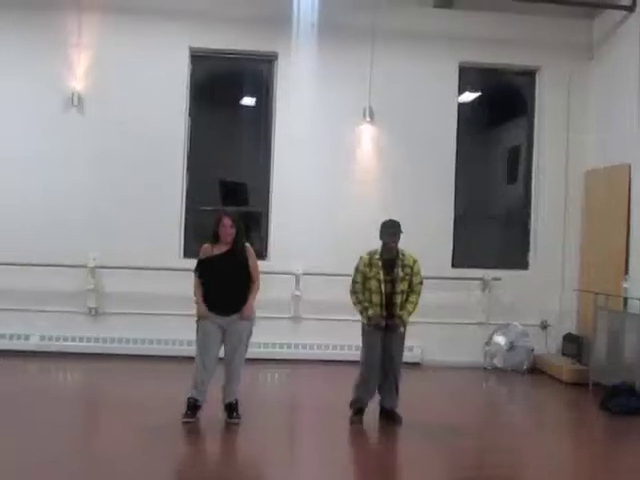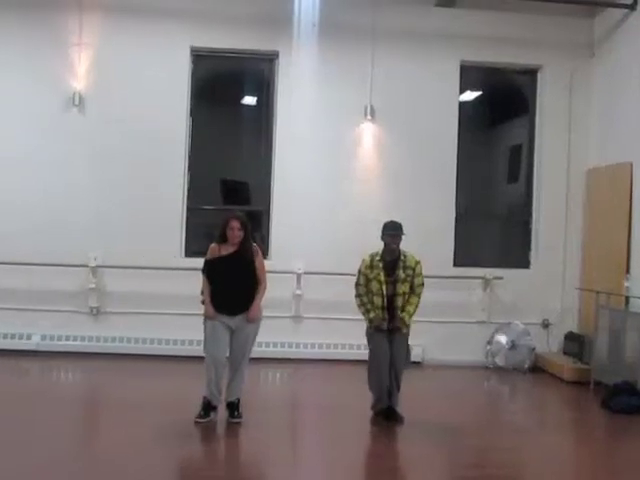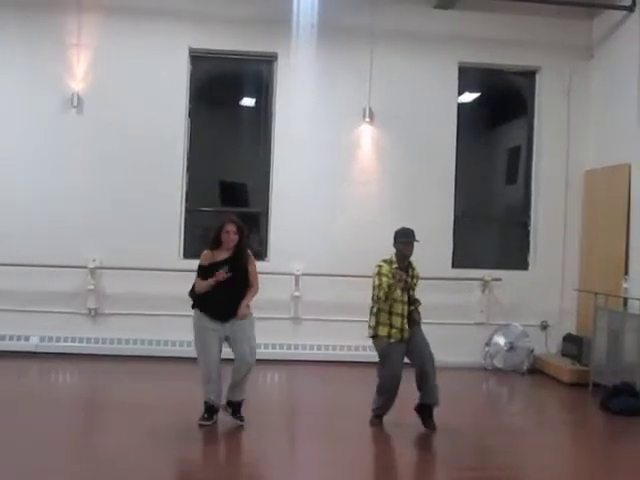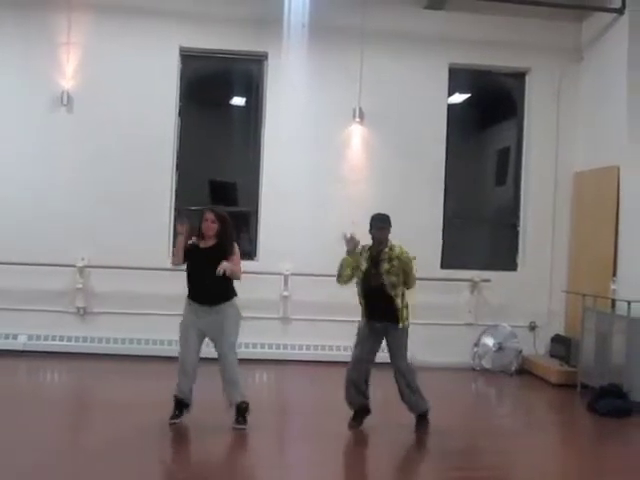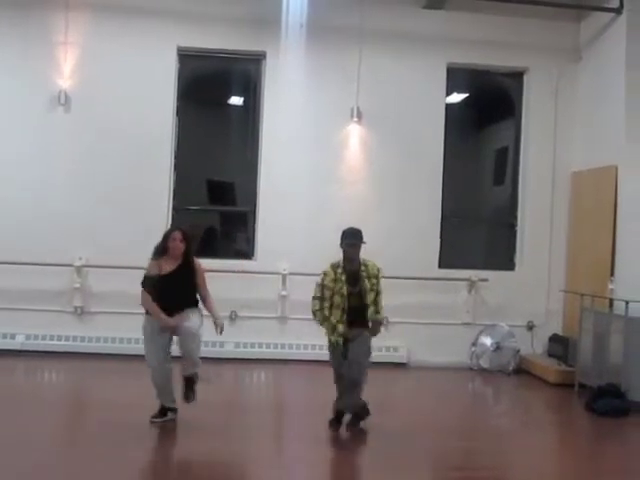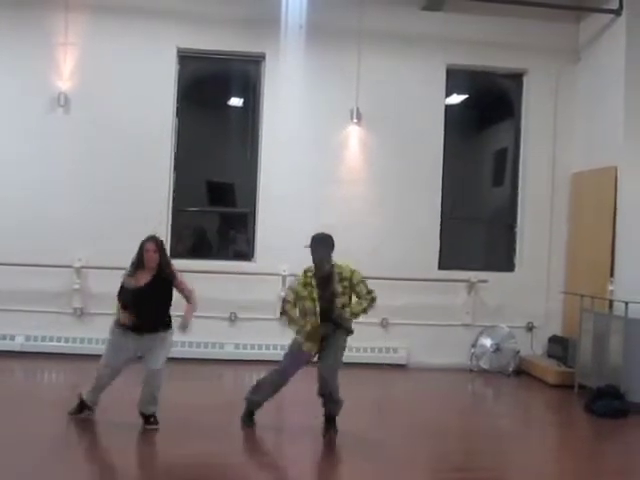
dt=0.5s
person 1, frame 1
left shoulder: (245, 250)
right shoulder: (207, 250)
left elbow: (255, 281)
right elbow: (198, 279)
left wrist: (249, 304)
right wrist: (200, 303)
left hip: (239, 315)
right hip: (211, 314)
left knee: (235, 360)
right knee: (204, 357)
left ankle: (231, 403)
right ankle: (195, 401)
person 1, frame 2
left shoulder: (253, 251)
right shoulder: (214, 250)
left elbow: (262, 282)
right elbow: (206, 279)
left wrist: (256, 306)
right wrist: (207, 304)
left hip: (246, 314)
right hip: (218, 314)
left knee: (239, 360)
right knee: (214, 357)
left ankle: (233, 402)
right ankle: (211, 403)
person 1, frame 3
left shoulder: (246, 256)
right shoulder: (208, 255)
left elbow: (254, 285)
right elbow: (198, 288)
left wrist: (246, 302)
right wrist: (215, 279)
left hip: (237, 317)
right hip: (207, 318)
left knee: (247, 358)
right knee: (209, 364)
left ankle: (234, 400)
right ankle: (212, 406)
person 1, frame 4
left shoulder: (229, 247)
right shoulder: (193, 246)
left elbow: (237, 274)
right elbow: (176, 262)
left wrist: (227, 265)
right wrist: (181, 236)
left hip: (224, 310)
right hip: (194, 309)
left knee: (228, 358)
right knee: (187, 358)
left ankle: (240, 406)
right ankle: (181, 402)
person 1, frame 5
left shoulder: (193, 266)
right shoulder: (155, 265)
left elbow: (203, 293)
right elbow: (145, 300)
left wrist: (215, 317)
right wrist: (166, 319)
left hip: (188, 314)
right hip: (157, 320)
left knee: (191, 331)
right knee: (156, 365)
left ankle: (190, 375)
right ankle: (168, 406)
person 1, frame 6
left shoulder: (168, 275)
right shoulder: (130, 279)
left elbow: (189, 294)
right elbow: (120, 311)
left wrist: (189, 313)
right wrist: (122, 318)
left hip: (158, 336)
right hip: (127, 334)
left knee: (154, 370)
right knee: (106, 370)
left ankle: (148, 412)
right ankle: (87, 402)
person 2, frame 1
left shoulder: (410, 262)
right shoulder: (366, 260)
left elbow: (415, 291)
right elbow: (356, 291)
left wrist: (403, 316)
right wrist: (369, 314)
left hip: (396, 321)
right hip: (373, 321)
left knee: (393, 364)
right knee: (370, 363)
left ankle: (388, 408)
right ankle: (358, 407)
person 2, frame 2
left shoulder: (412, 263)
right shoulder: (368, 263)
left elbow: (416, 293)
right elbow: (360, 293)
left wrist: (404, 318)
right wrist: (371, 317)
left hip: (399, 323)
right hip: (377, 322)
left knee: (397, 365)
right knee: (379, 364)
left ankle: (391, 406)
right ankle: (380, 407)
person 2, frame 3
left shoulder: (413, 270)
right shoulder: (385, 267)
right elbow: (380, 296)
left wrist: (414, 309)
right wrist: (395, 281)
left hip: (409, 325)
right hip: (386, 329)
left knee: (426, 360)
right knee: (391, 372)
left ankle: (426, 407)
right ankle: (379, 410)
person 2, frame 4
left shoulder: (399, 254)
right shoulder: (361, 254)
left elbow: (410, 282)
right elbow: (342, 279)
left wrist: (405, 271)
right wrist: (350, 254)
left hip: (396, 321)
right hip: (370, 320)
left knee: (401, 367)
right knee: (357, 365)
left ankle: (421, 412)
right ankle: (360, 407)
person 2, frame 5
left shoulder: (373, 270)
right shoulder: (330, 274)
left elbow: (376, 297)
right elbow: (318, 310)
left wrist: (377, 321)
right wrist: (342, 330)
left hip: (362, 327)
right hip: (337, 329)
left knee: (355, 366)
right knee: (343, 372)
left ankle: (344, 409)
right ankle: (358, 407)
person 2, frame 6
left shoulder: (348, 274)
right shoulder: (305, 278)
left elbow: (369, 298)
right elbow: (287, 304)
left wrist: (349, 313)
right wrist: (303, 325)
left hip: (336, 331)
right hip: (311, 333)
left knee: (327, 373)
right knee: (284, 370)
left ankle: (331, 416)
right ankle: (251, 406)
